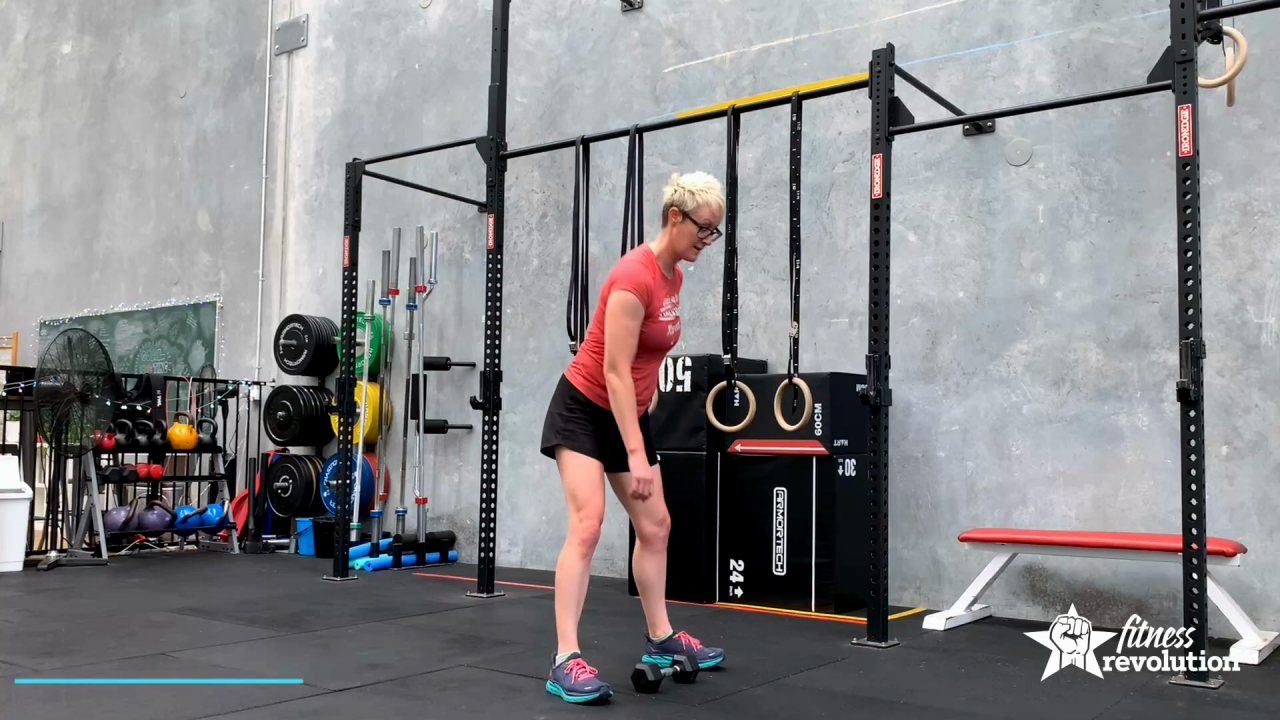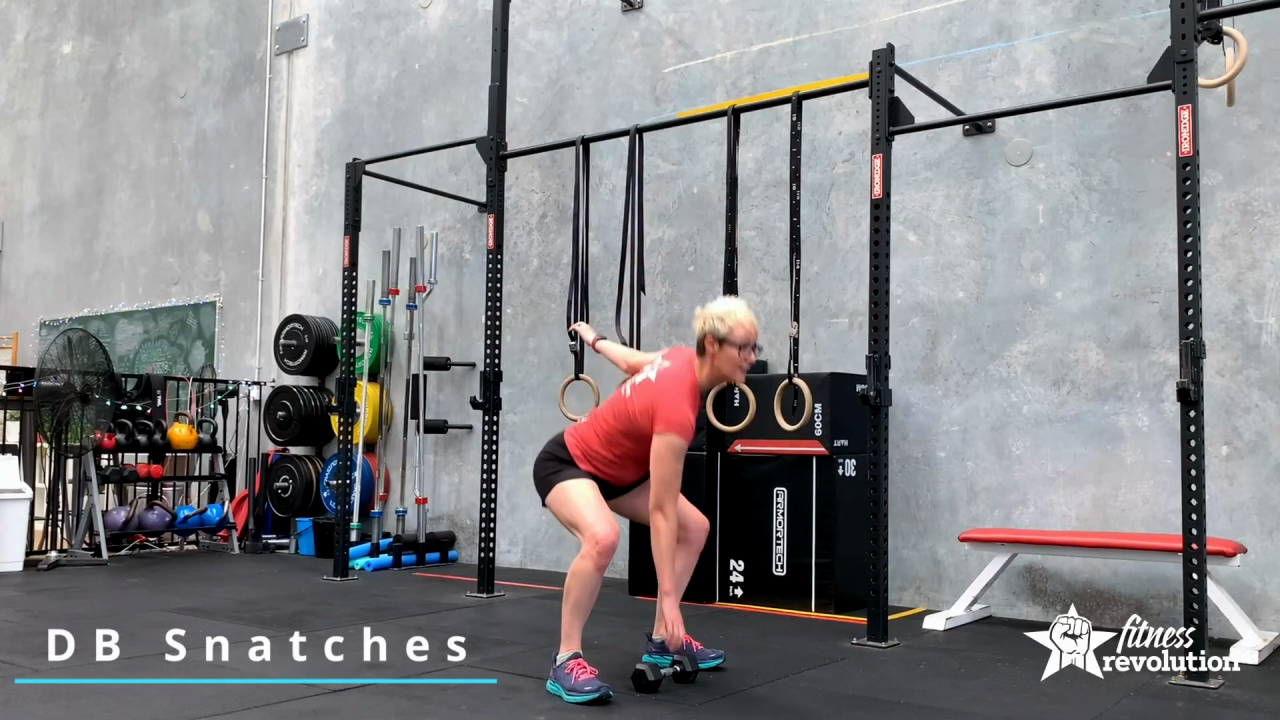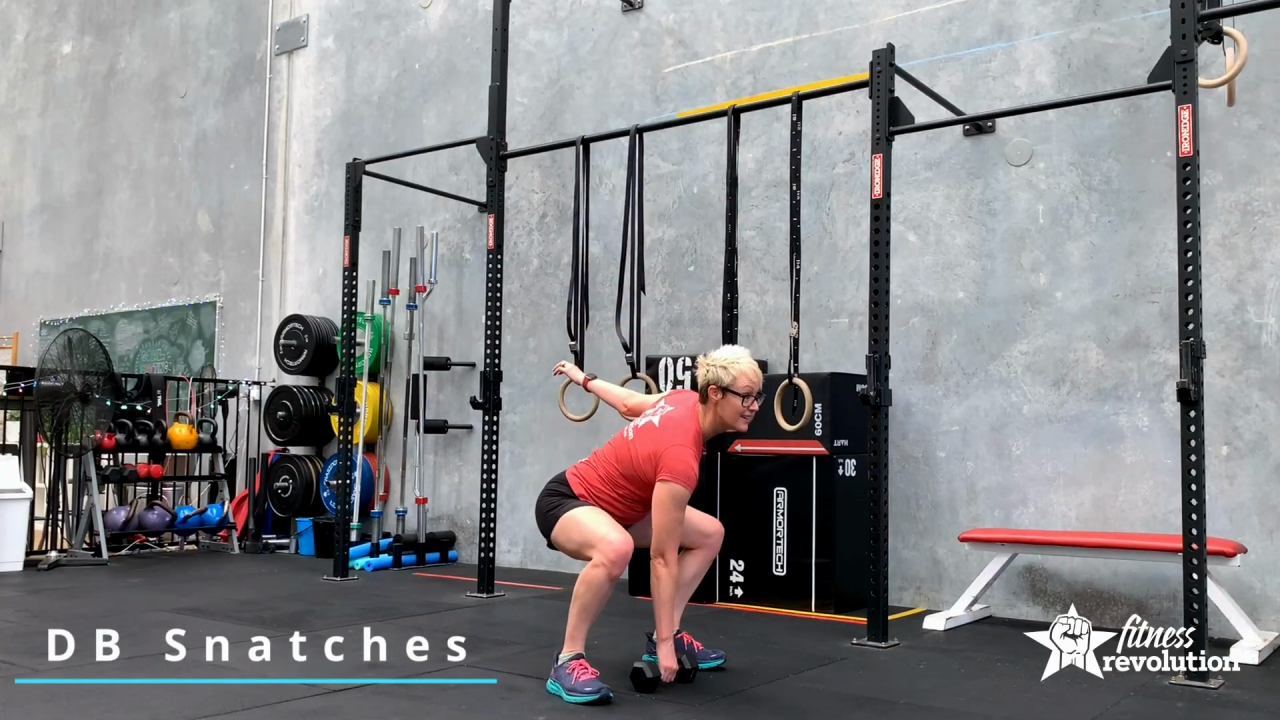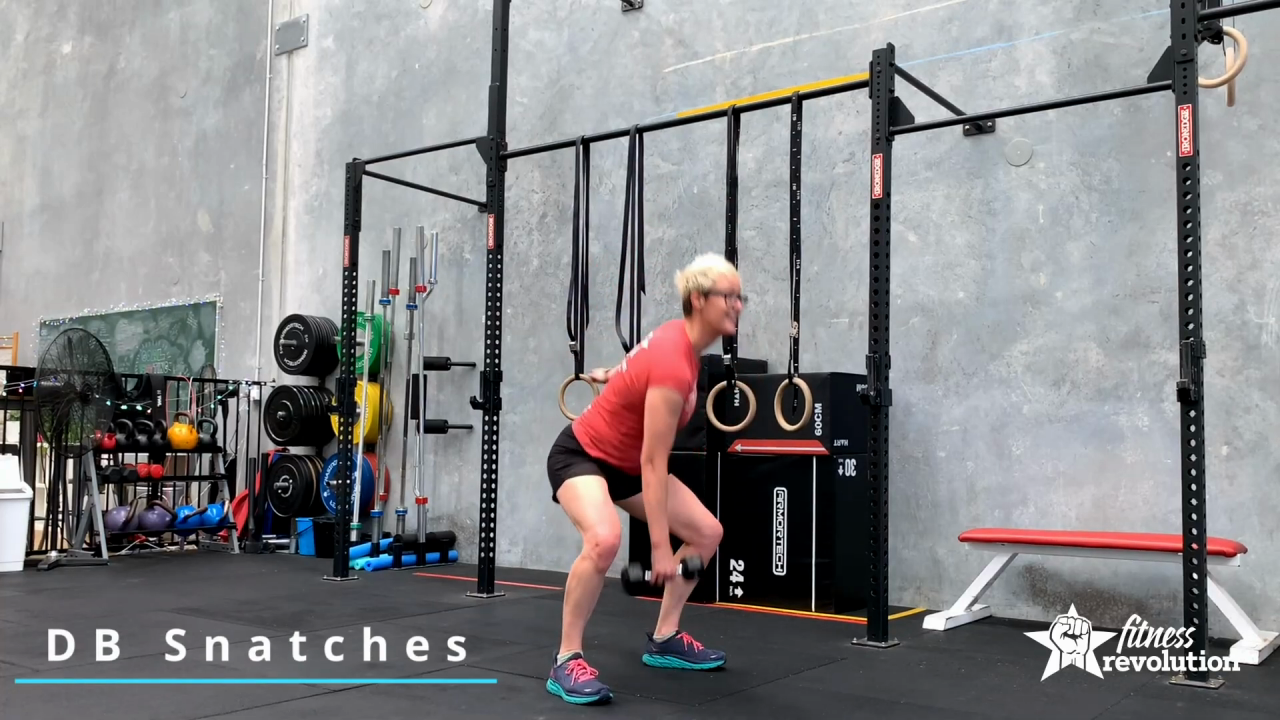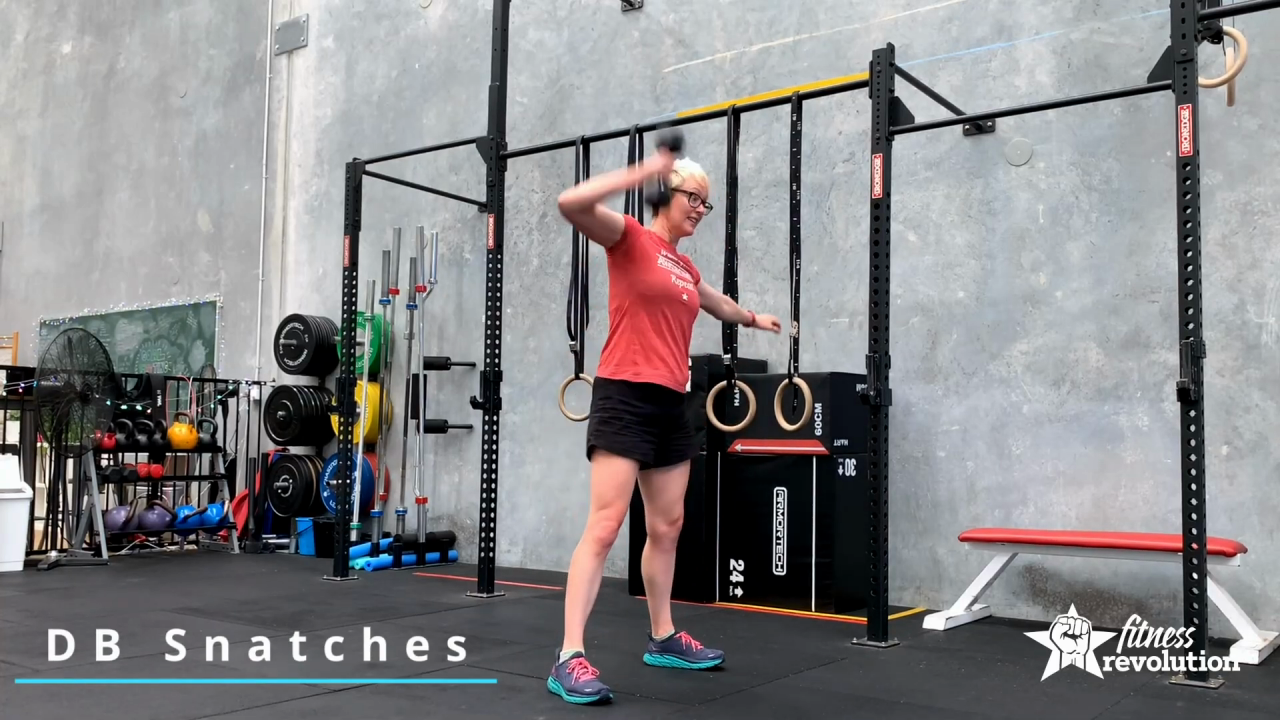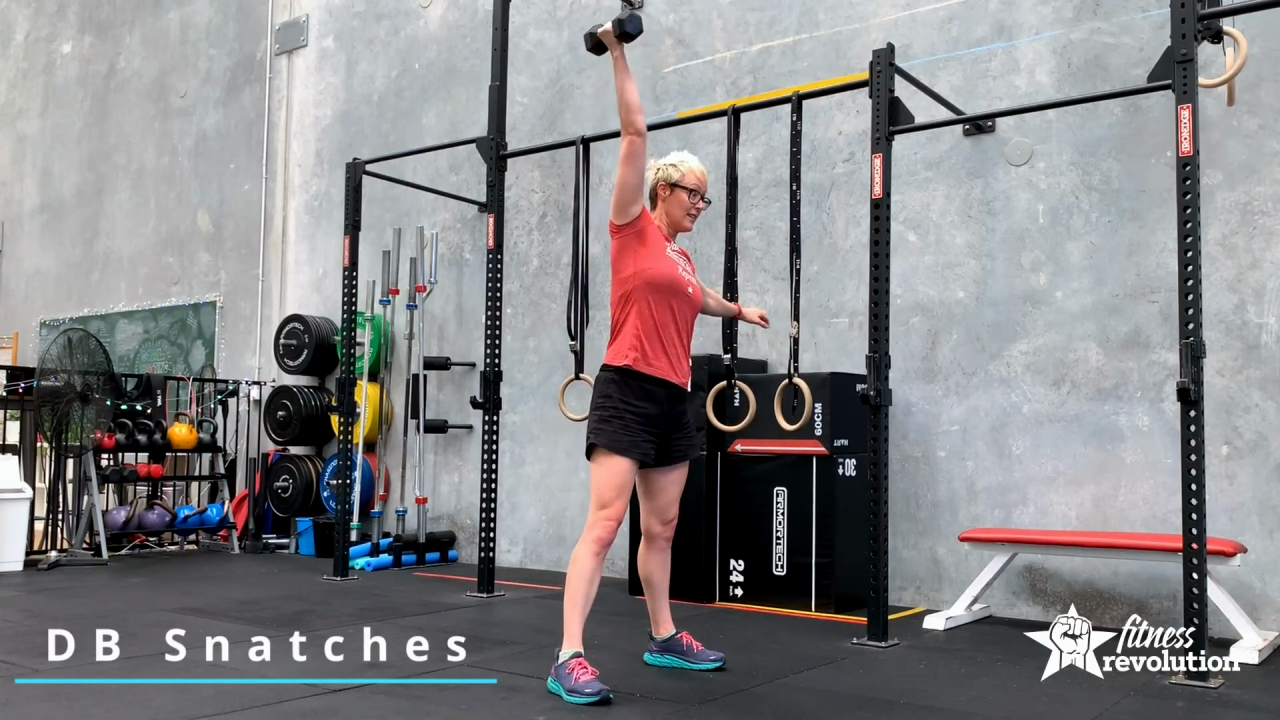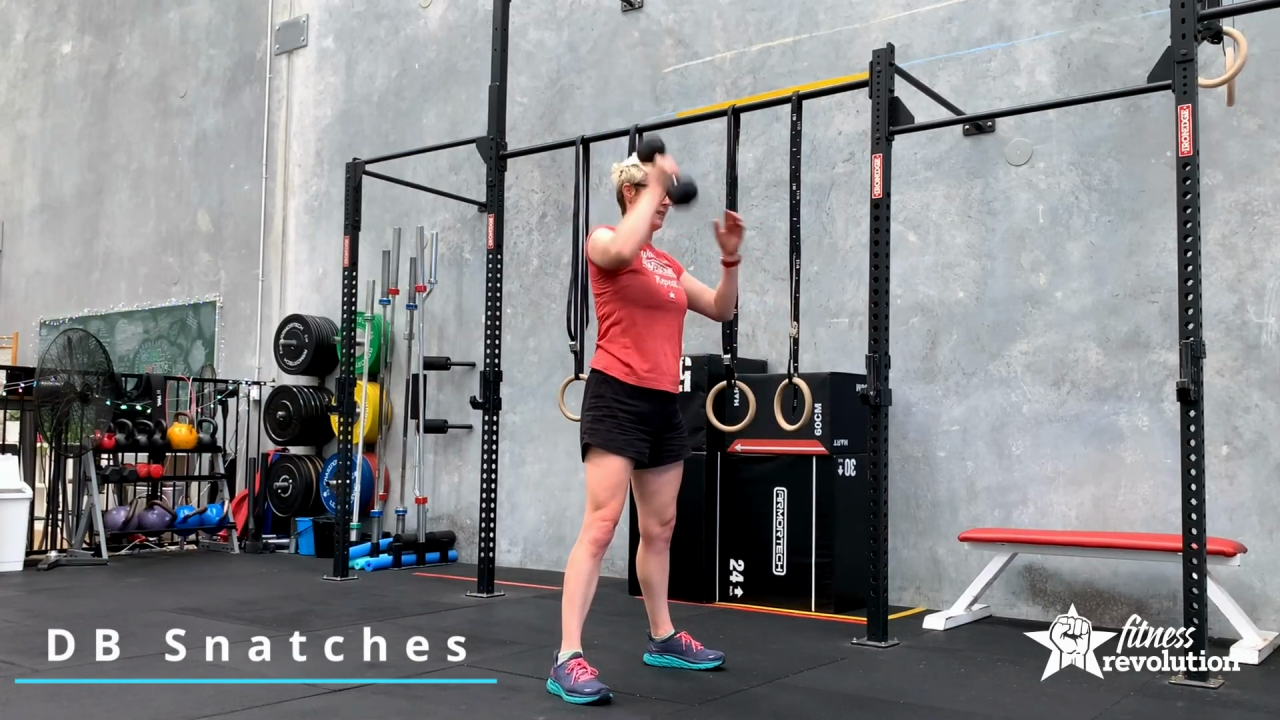
dt=0.4s
person 1, frame 1
left shoulder: (669, 271)
right shoulder: (637, 277)
right elbow: (616, 374)
right wrist: (636, 456)
left hip: (621, 412)
right hip: (581, 411)
left knee: (655, 525)
right knee: (587, 526)
left ankle: (661, 639)
right ankle: (565, 658)
person 1, frame 2
left shoulder: (685, 359)
right shoulder: (677, 408)
left elbow: (632, 362)
right elbow: (662, 513)
left wrist: (596, 340)
right wrist: (668, 598)
left hip: (612, 468)
right hip: (565, 465)
left knee: (696, 529)
right knee: (602, 538)
left ankle: (662, 638)
right ankle: (567, 659)
person 1, frame 3
left shoulder: (687, 401)
right shoulder: (681, 457)
left elbow: (631, 404)
right elbow: (663, 558)
left wrist: (585, 379)
right wrist: (664, 646)
left hip: (610, 502)
right hip: (566, 501)
left knee: (710, 534)
right knee: (616, 549)
left ankle: (668, 636)
right ankle: (568, 661)
person 1, frame 4
left shoulder: (685, 346)
right shoulder: (670, 363)
left elbow: (640, 367)
right elbow: (650, 467)
left wrist: (608, 376)
right wrist: (660, 552)
left hip: (625, 461)
right hip: (582, 456)
left knee: (708, 533)
right knee: (605, 539)
left ankle: (664, 639)
right ankle: (567, 661)
person 1, frame 5
left shoulder: (685, 265)
right shoulder: (629, 236)
left elbow: (710, 299)
right elbow: (571, 202)
left wrist: (752, 318)
right wrist: (640, 174)
left hip: (671, 406)
right hip: (625, 397)
left knee: (666, 527)
right knee: (604, 527)
left ankle: (663, 638)
right ankle: (569, 661)
person 1, frame 6
left shoulder: (680, 258)
right shoulder: (633, 229)
right elbow: (635, 134)
left wrist: (741, 310)
right wrist: (618, 53)
left hip: (671, 399)
right hip: (626, 392)
left knee: (661, 528)
right knee: (604, 526)
left ankle: (663, 637)
right ankle: (568, 658)
person 1, frame 7
left shoulder: (666, 258)
right shoulder: (605, 238)
left elbow: (721, 310)
right elbow: (626, 247)
left wrist: (729, 257)
right wrist: (653, 193)
left hip: (664, 403)
right hip: (617, 396)
left knee: (659, 529)
right knee: (601, 527)
left ankle: (663, 639)
right ankle: (567, 660)
